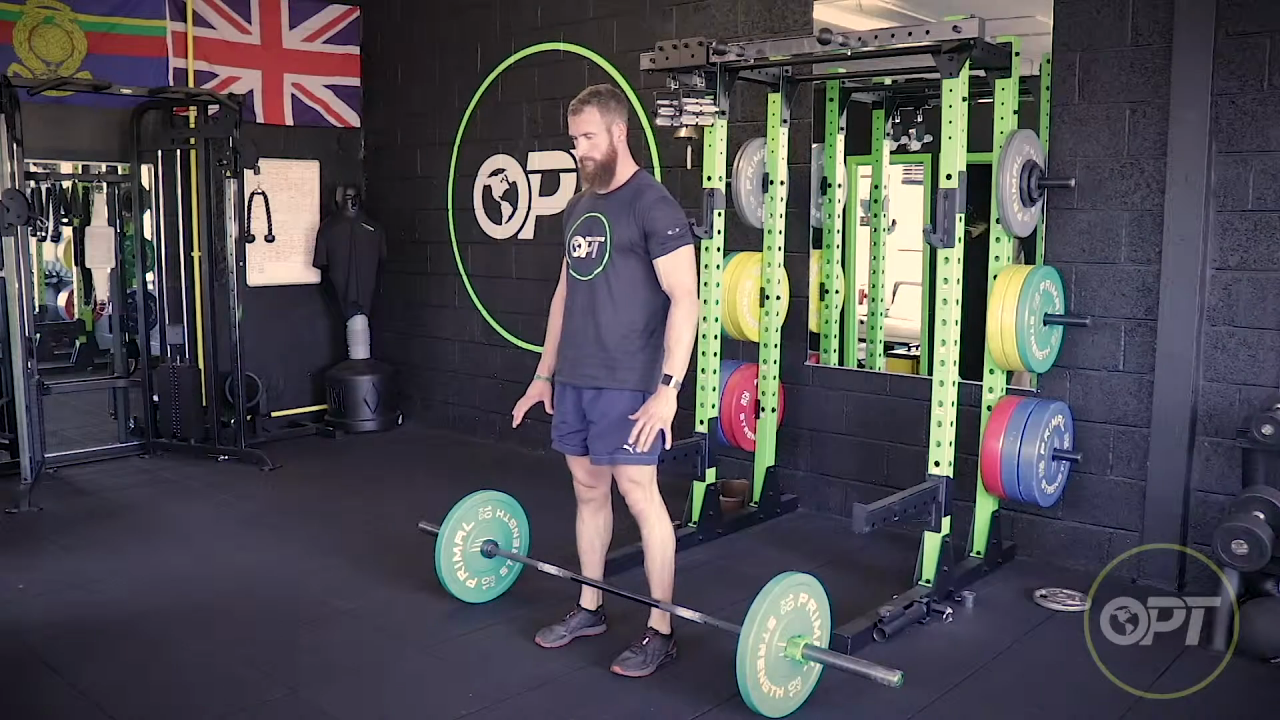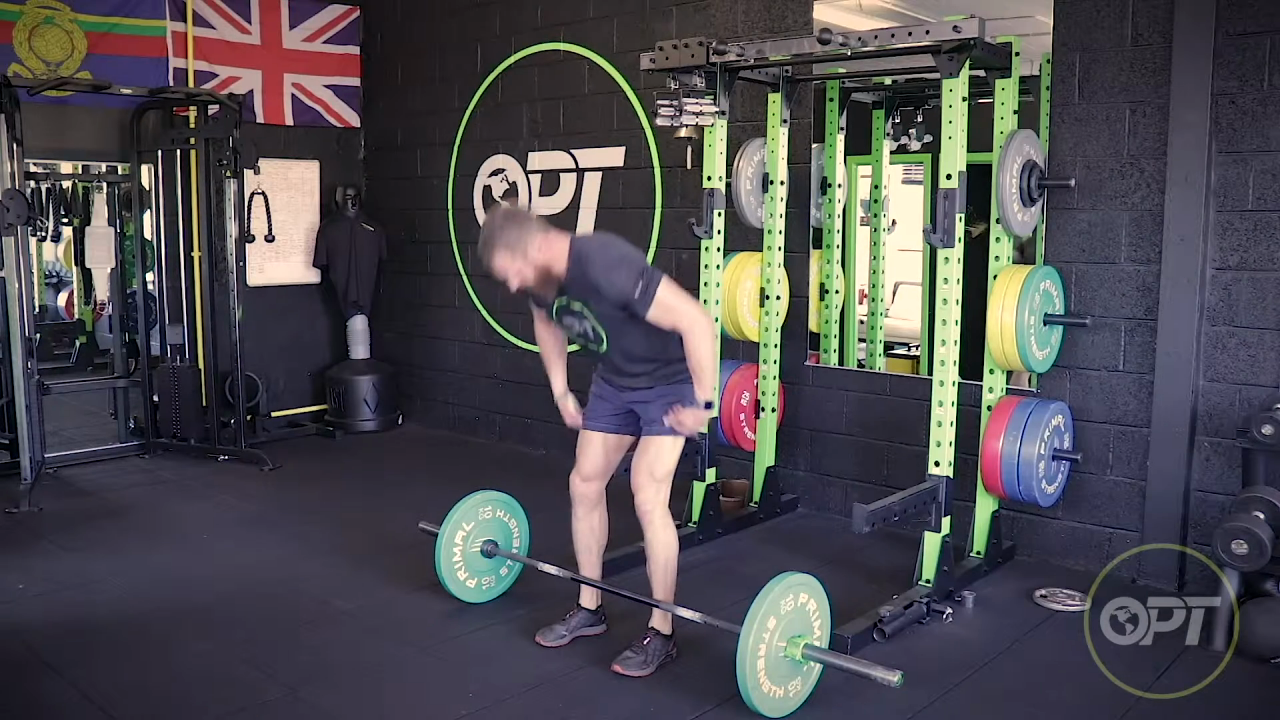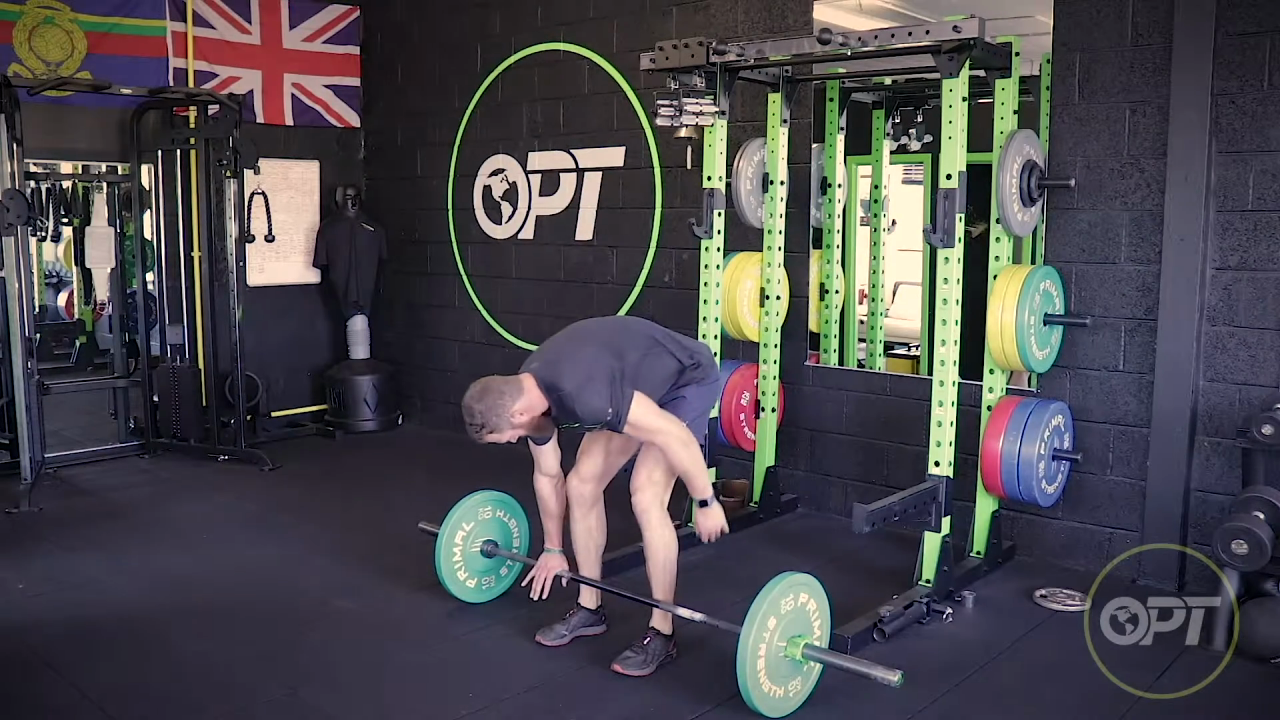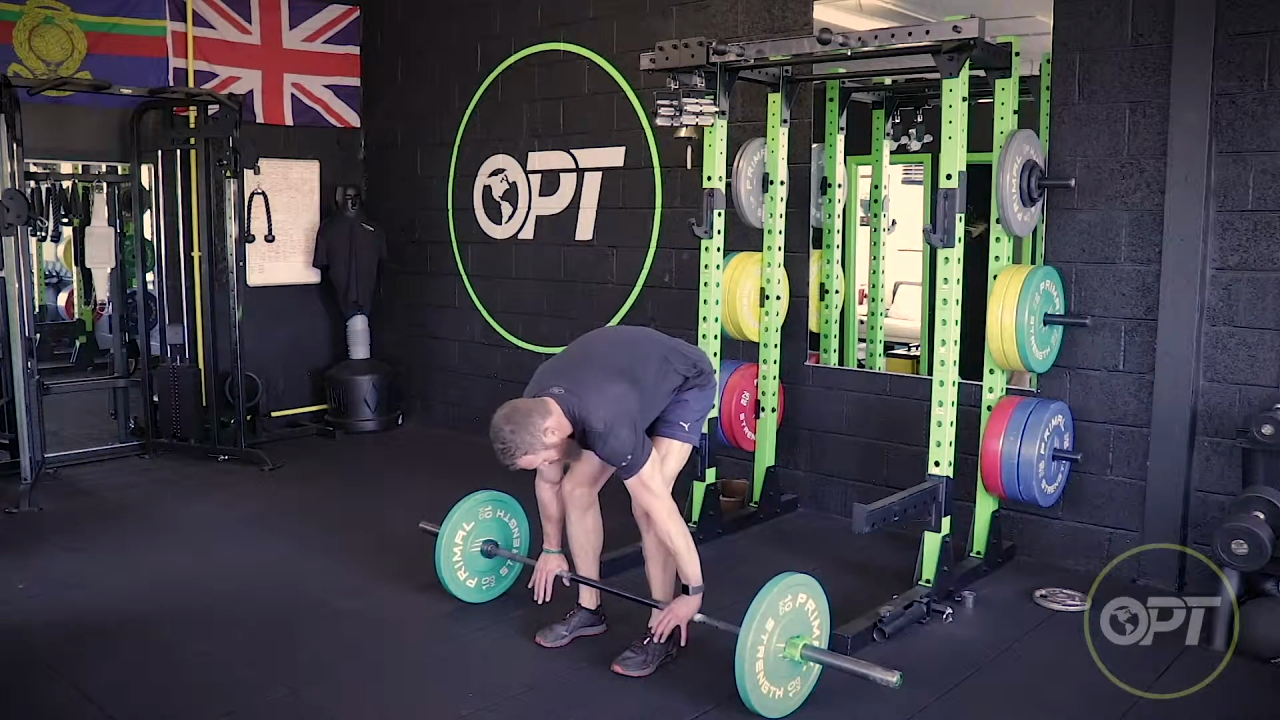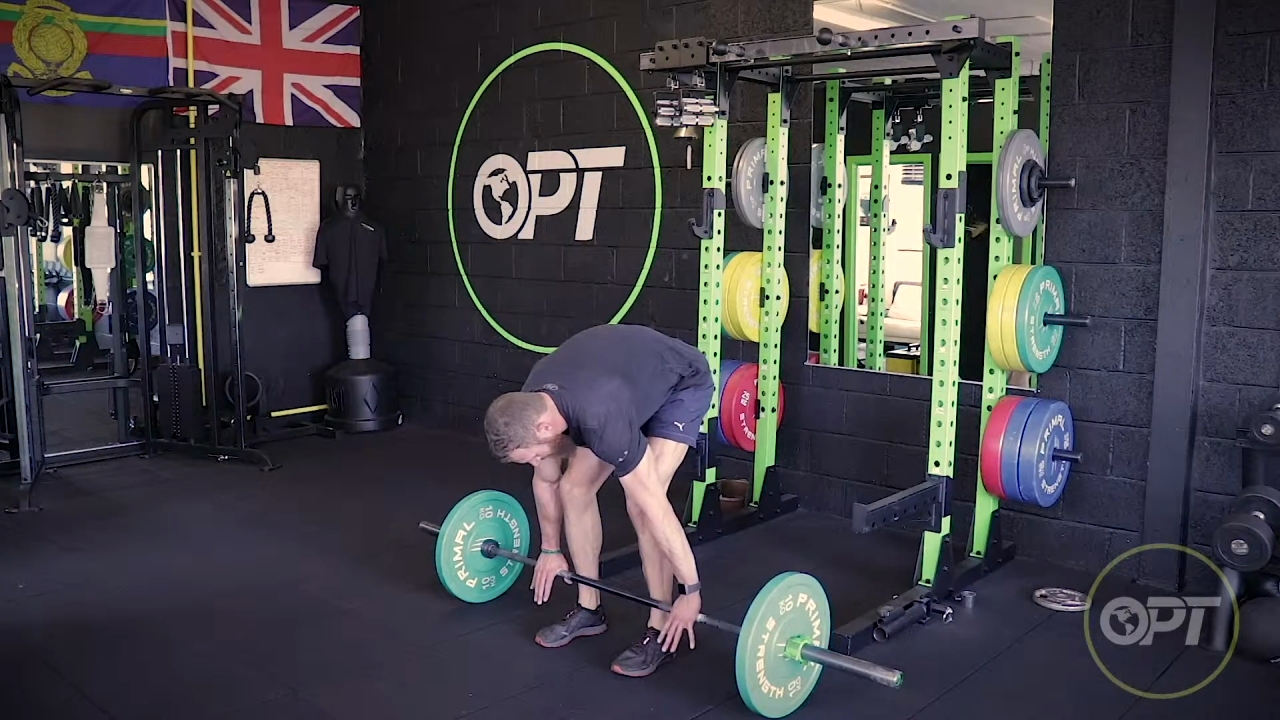
dt=1s
person 1, frame 1
left shoulder: (653, 206)
right shoulder: (578, 208)
left elbow: (685, 301)
left wrist: (668, 387)
right wrist: (543, 374)
left hip: (627, 384)
right hip: (574, 379)
left knee: (640, 497)
right knee: (588, 491)
left ankle: (660, 630)
right ankle: (589, 608)
person 1, frame 2
left shoulder: (608, 269)
right shoulder: (539, 276)
left elbow: (697, 322)
right elbow: (546, 322)
left wrist: (701, 403)
right wrist: (560, 391)
left hip: (670, 382)
right hip: (616, 381)
left knee: (648, 497)
right knee: (584, 484)
left ankle: (662, 632)
right ankle: (589, 608)
person 1, frame 3
left shoulder: (582, 393)
right shoulder: (528, 395)
left elbow: (673, 439)
right elbow: (548, 475)
left wrist: (706, 503)
right wrist: (552, 548)
left hip: (687, 380)
right hip: (636, 383)
left knee: (646, 497)
right knee: (581, 485)
left ankle: (662, 633)
right ankle: (589, 609)
person 1, frame 4
left shoulder: (605, 424)
right shoulder: (533, 412)
left elbow: (662, 511)
right elbow: (549, 483)
left wrist: (693, 591)
right wrist: (551, 549)
left hip: (685, 385)
right hip: (632, 376)
left knee: (645, 504)
right knee: (576, 488)
left ankle: (663, 631)
right ankle: (589, 609)
person 1, frame 5
left shoulder: (600, 420)
right shoulder: (530, 407)
left elbow: (656, 509)
right elbow: (546, 481)
left wrist: (691, 591)
right wrist: (550, 549)
left hip: (682, 384)
right hip: (631, 377)
left knee: (640, 504)
right knee: (574, 487)
left ankle: (661, 630)
right ankle: (589, 609)
